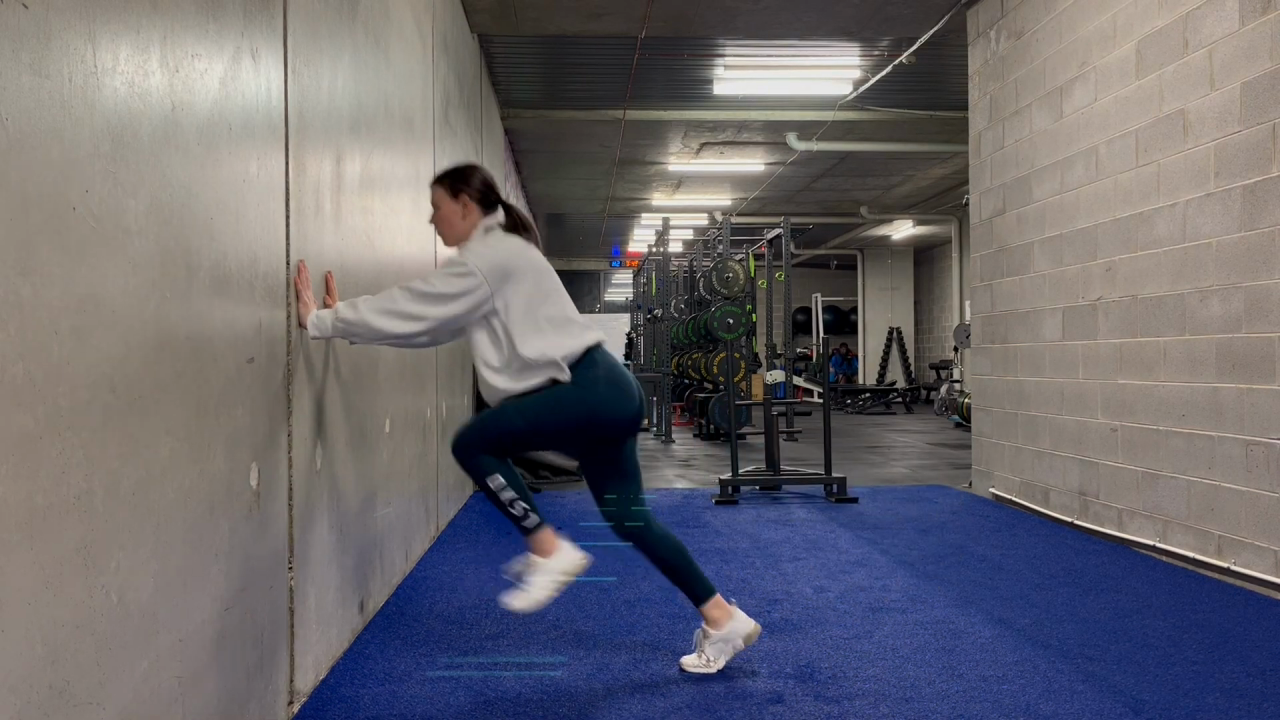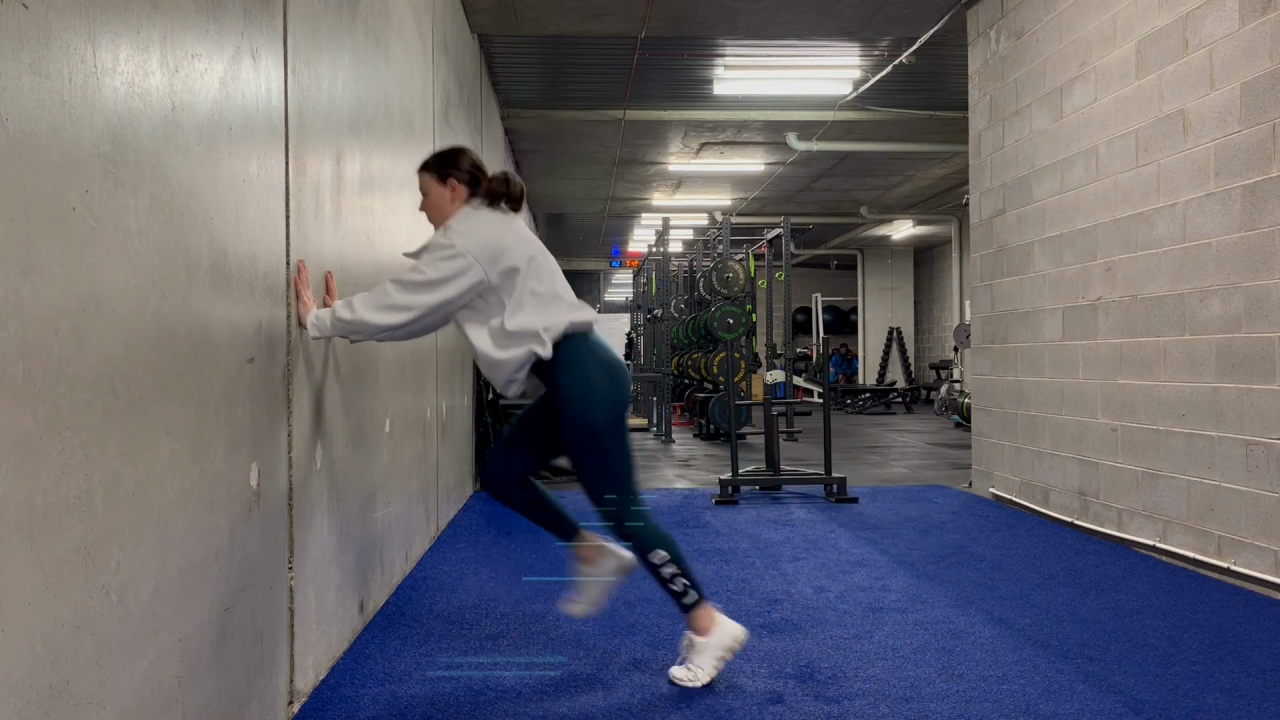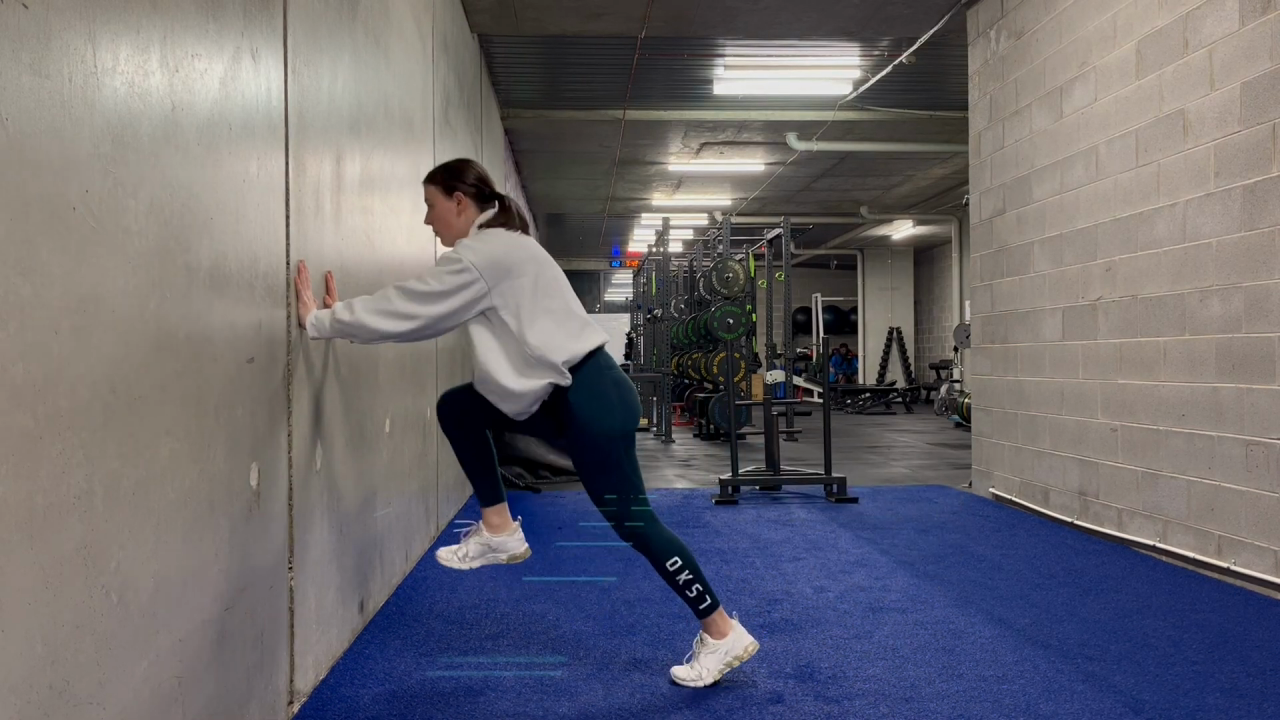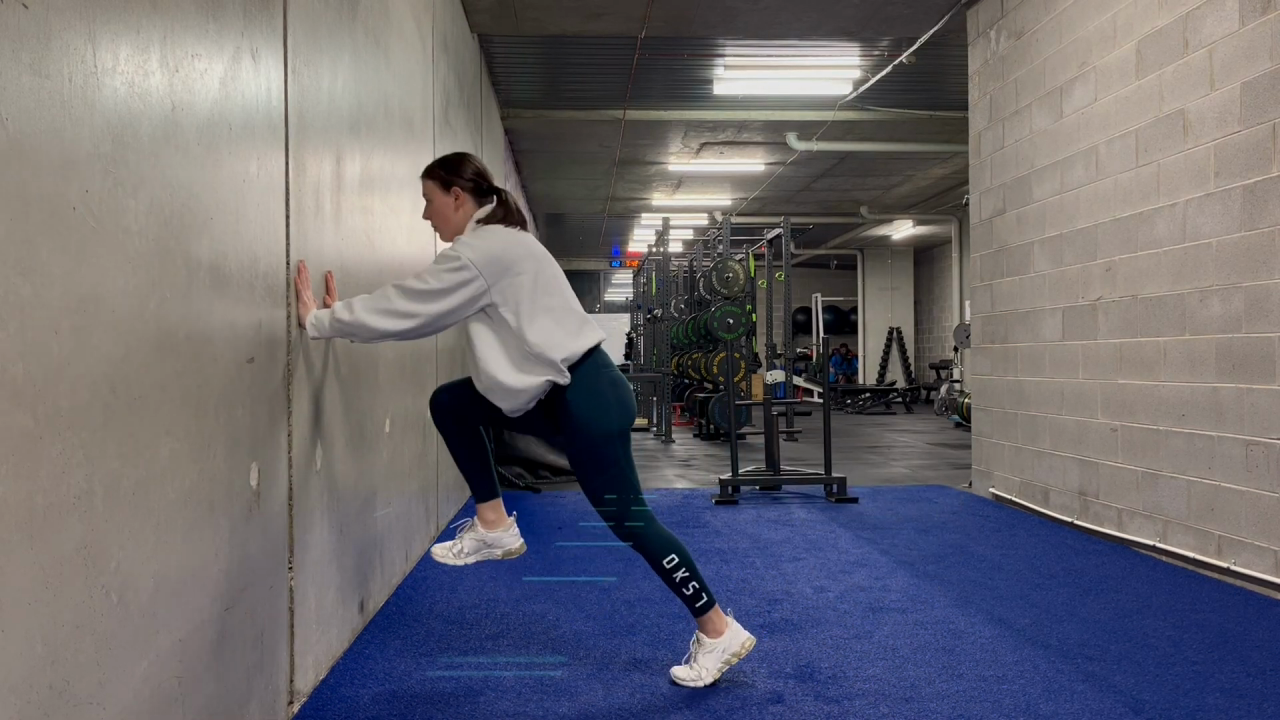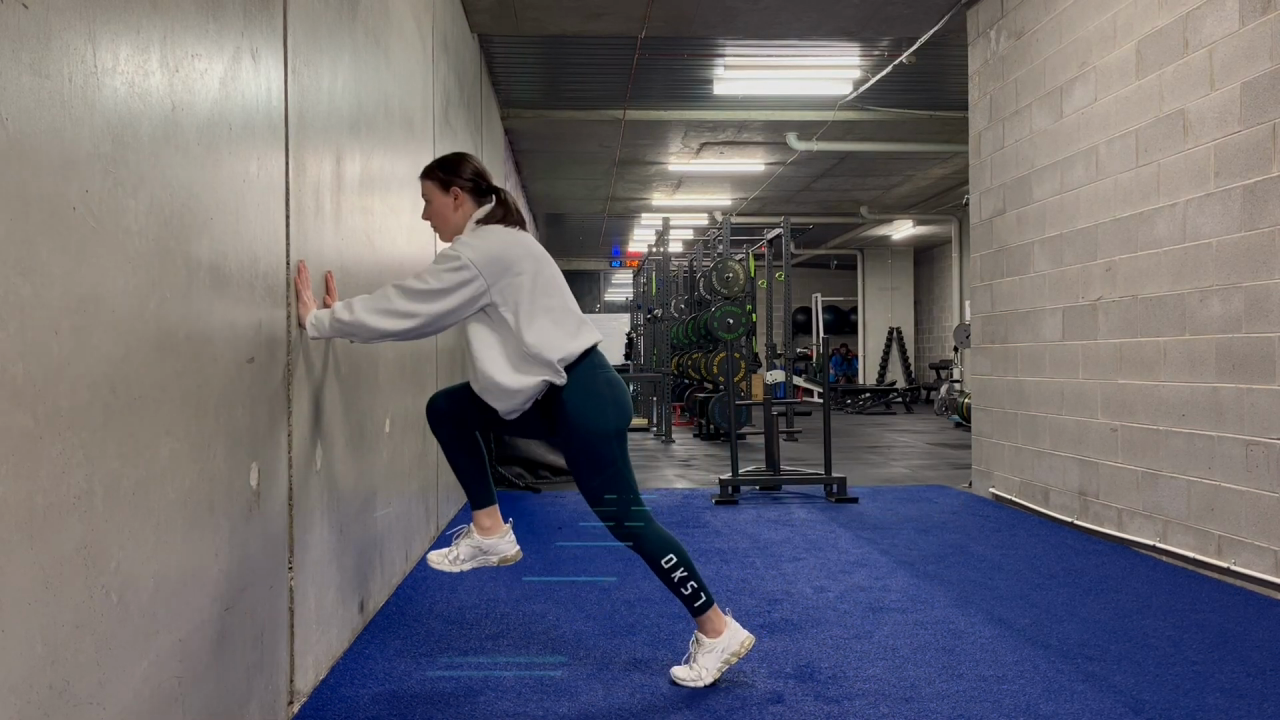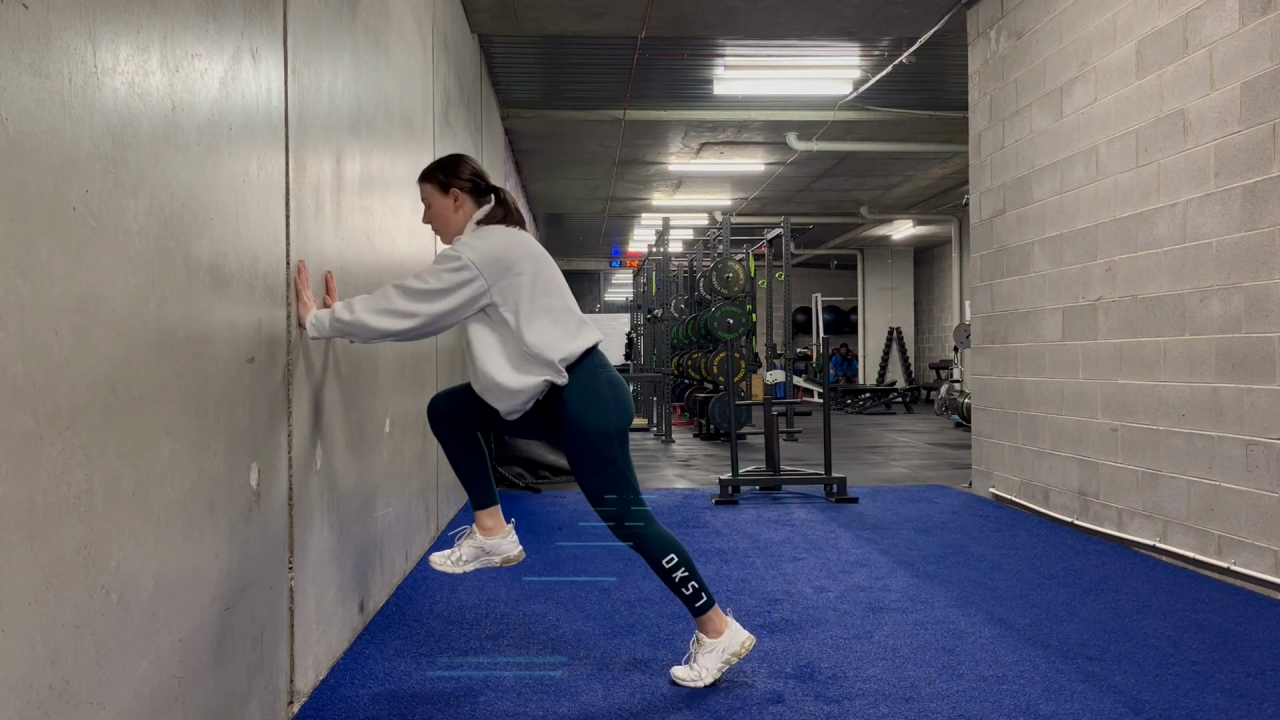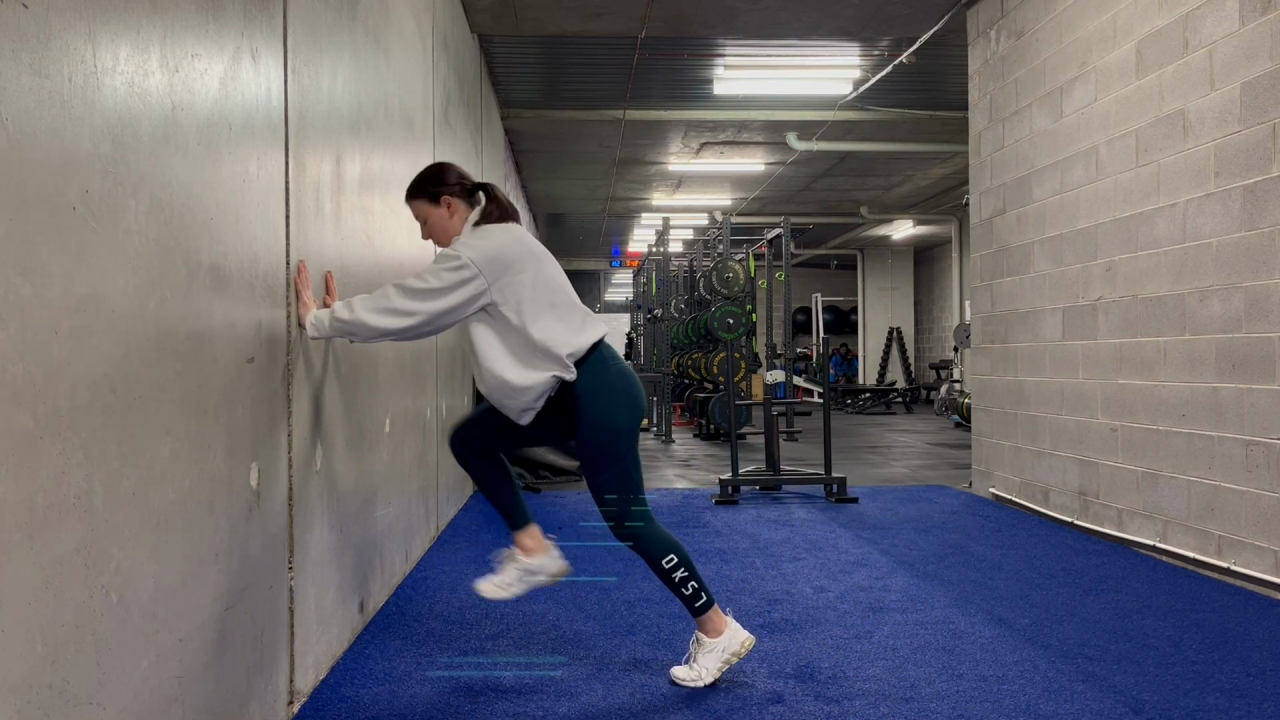
dt=0.2s
person 1, frame 1
left shoulder: (487, 257)
right shoulder: (498, 254)
left elbow: (411, 312)
right elbow: (424, 318)
left wrist: (321, 322)
right wrist: (348, 317)
left hip: (594, 391)
right hip: (603, 393)
left knee: (474, 445)
right knee: (630, 521)
left ankle: (551, 550)
right ankle: (723, 618)
person 1, frame 2
left shoulder: (475, 238)
right shoulder: (486, 233)
left elbow: (406, 302)
right elbow: (418, 306)
left wrist: (323, 320)
right wrist: (348, 318)
left hip: (584, 378)
right hip: (577, 376)
left knee: (622, 510)
right knee: (500, 472)
left ankle: (709, 625)
right ankle: (595, 552)
person 1, frame 3
left shoulder: (482, 254)
right shoulder: (497, 248)
left elbow: (408, 310)
right elbow: (418, 310)
left wrist: (321, 321)
right wrist: (346, 315)
left hip: (592, 397)
right hip: (567, 393)
left knee: (633, 522)
right knee: (454, 409)
left ankle: (724, 634)
right ankle: (501, 529)
person 1, frame 4
left shoulder: (483, 251)
right shoulder: (496, 245)
left elbow: (408, 308)
right elbow: (417, 306)
left wrist: (320, 321)
right wrist: (344, 315)
left hip: (587, 395)
right hip: (561, 391)
left knee: (627, 519)
right knee: (450, 403)
left ankle: (720, 632)
right ankle: (494, 526)
person 1, frame 5
left shoulder: (482, 251)
right shoulder: (495, 245)
left elbow: (407, 308)
right elbow: (415, 307)
left wrist: (321, 321)
right wrist: (344, 315)
left hip: (583, 396)
right hip: (556, 392)
left knee: (625, 520)
right knee: (447, 410)
left ankle: (718, 631)
right ankle: (491, 531)
person 1, frame 6
left shoulder: (483, 251)
right shoulder: (495, 245)
left elbow: (407, 308)
right elbow: (415, 307)
left wrist: (321, 321)
right wrist: (344, 315)
left hip: (585, 395)
right hip: (557, 393)
left knee: (626, 519)
right knee: (448, 412)
left ankle: (719, 632)
right ankle: (493, 533)
person 1, frame 7
left shoulder: (480, 252)
right shoulder: (494, 243)
left elbow: (407, 309)
right elbow: (417, 308)
left wrist: (320, 320)
right wrist: (345, 314)
left hip: (598, 389)
right hip: (567, 389)
left knee: (627, 519)
right knee: (472, 440)
left ankle: (719, 630)
right ankle: (535, 549)
